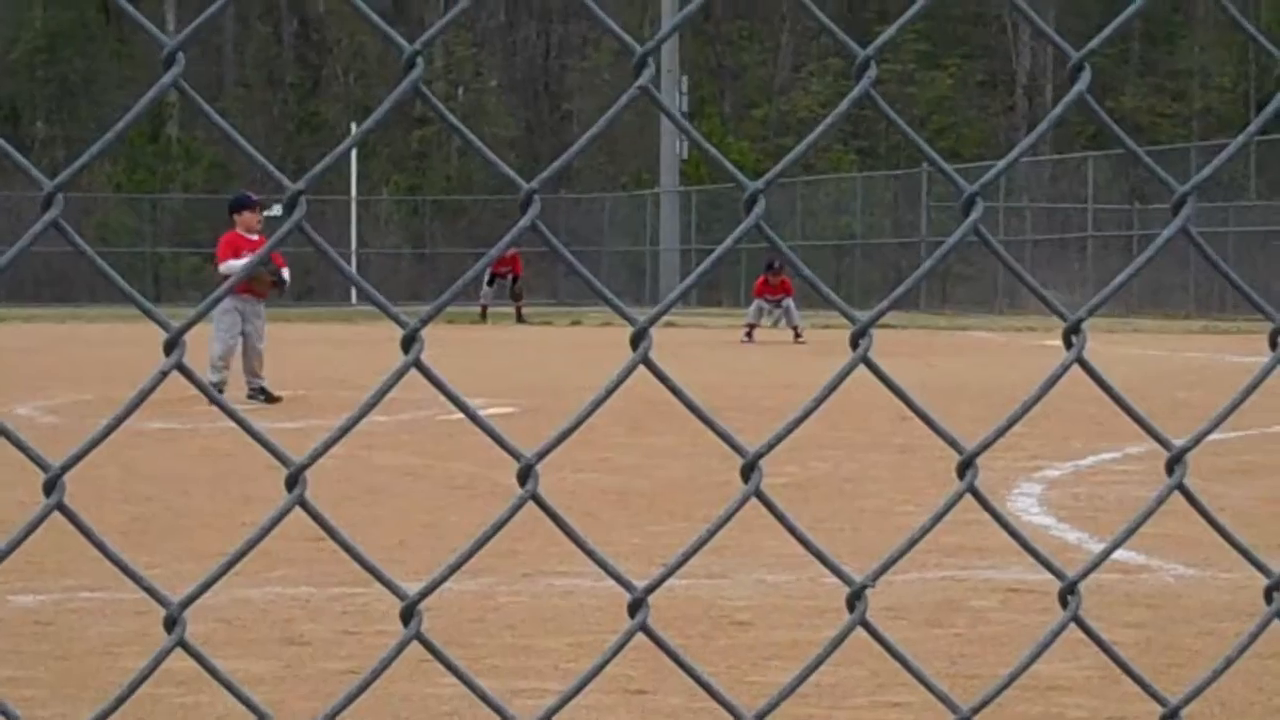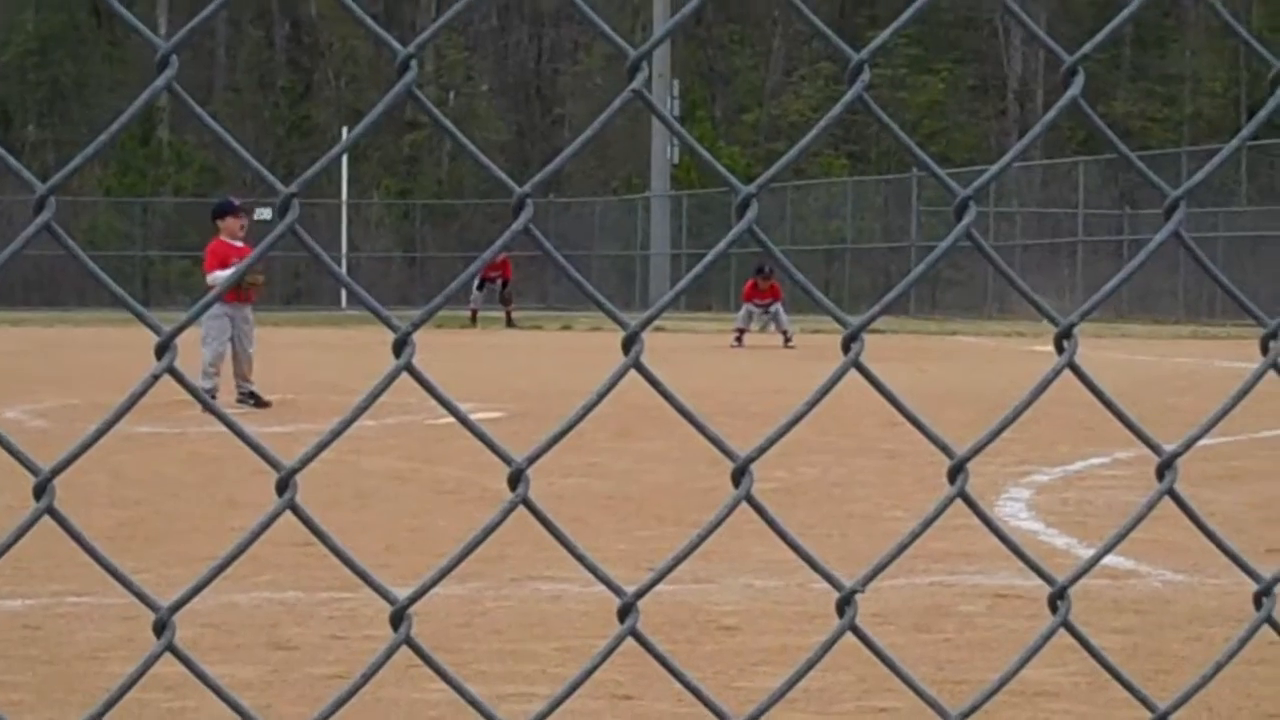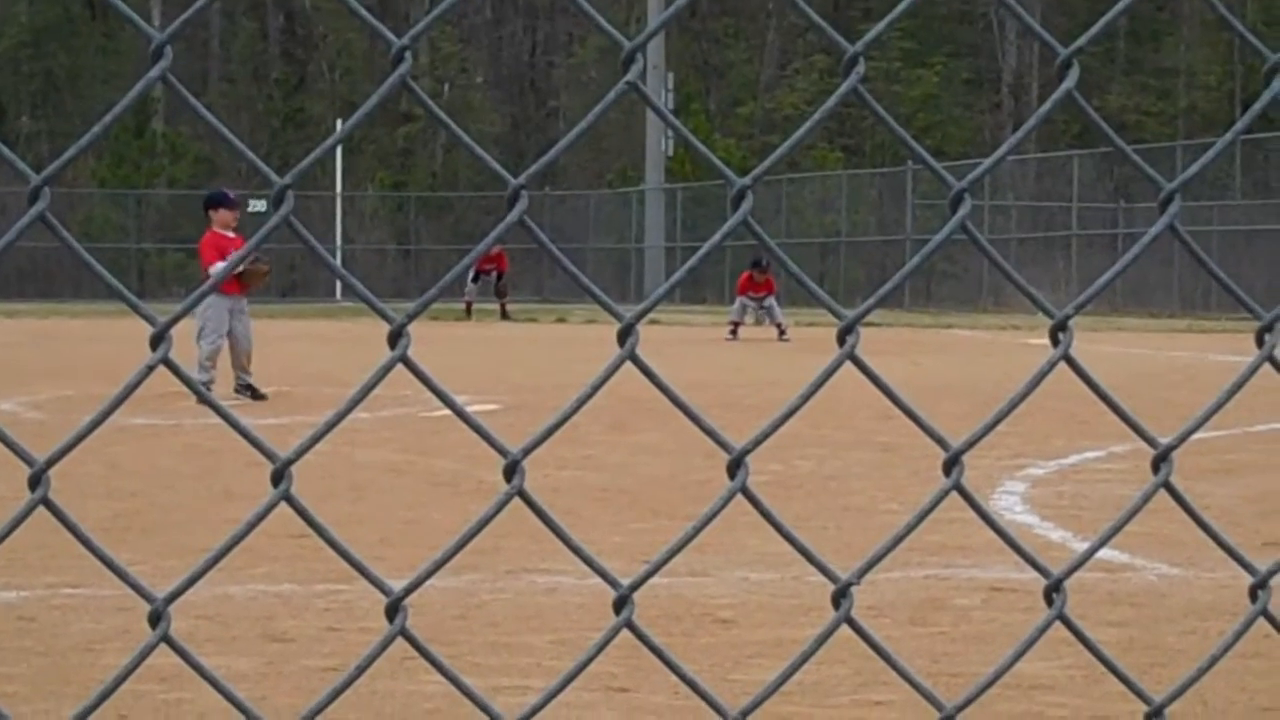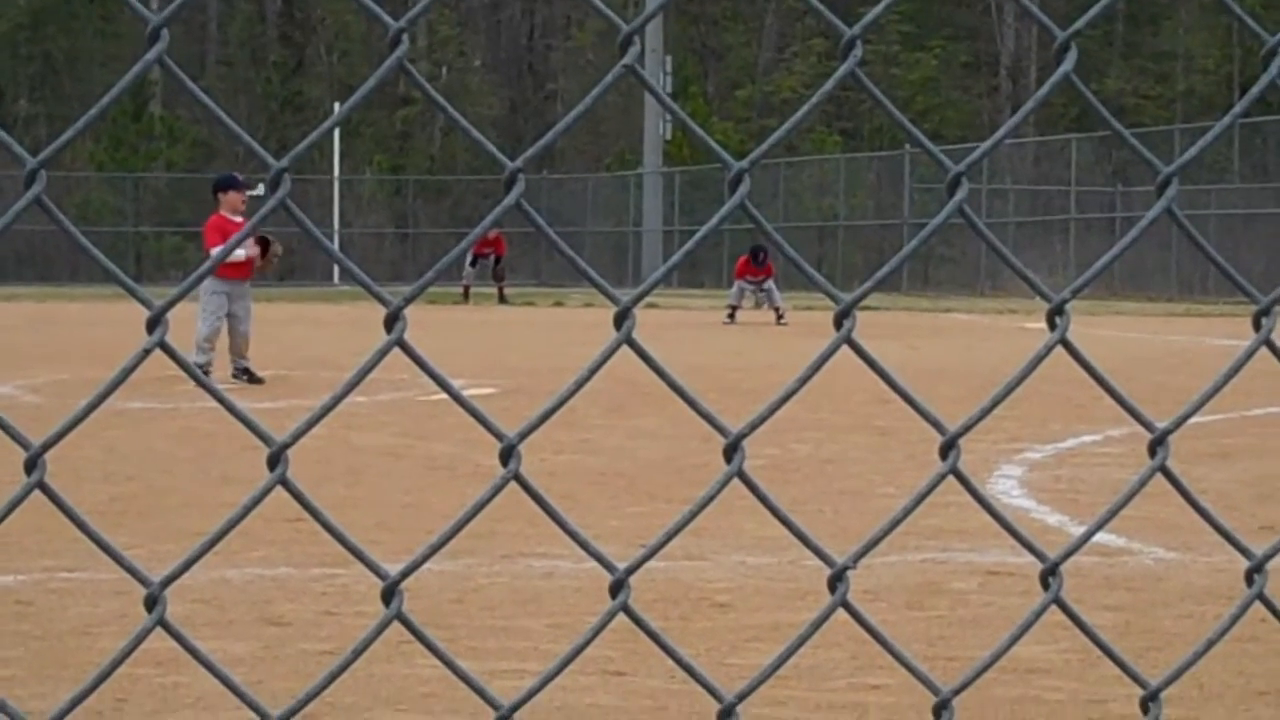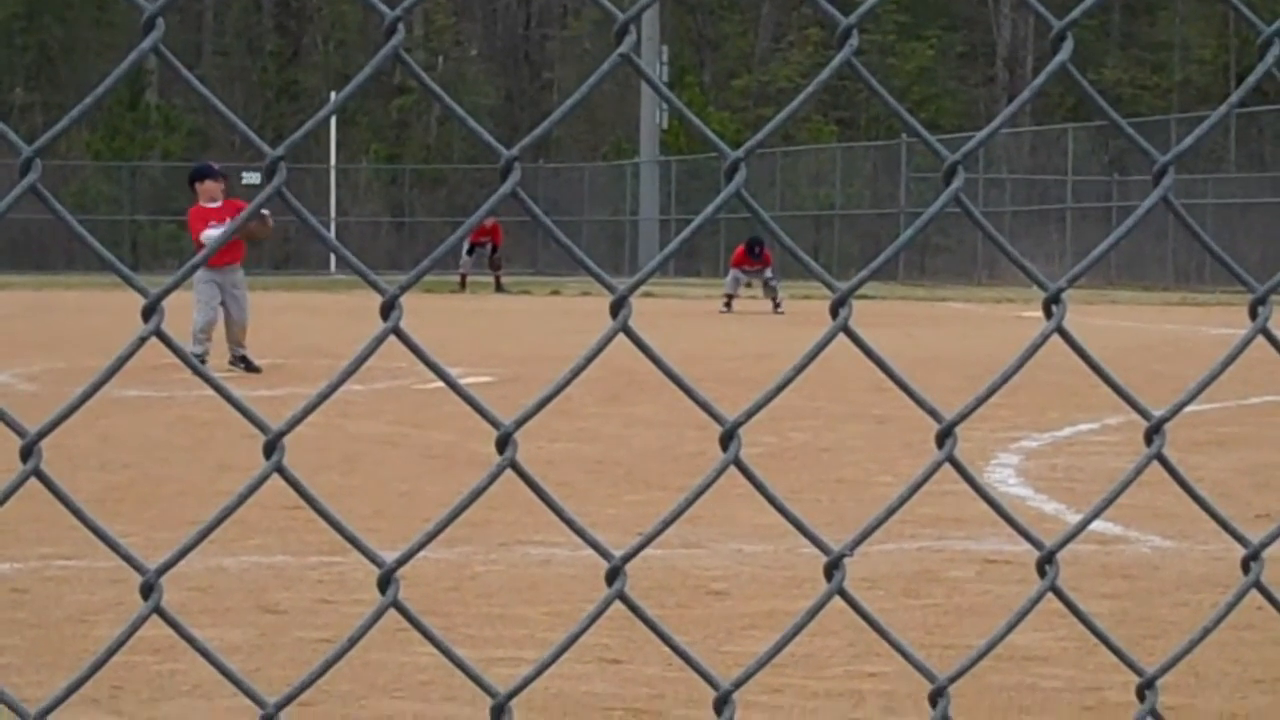
dt=0.3s
person 1, frame 1
left shoulder: (266, 244)
right shoulder: (228, 240)
left elbow: (283, 269)
right elbow: (224, 267)
left wrist: (281, 278)
right wrist: (251, 261)
left hip: (256, 302)
right hip: (230, 300)
left knee: (255, 347)
right knee: (224, 344)
left ankle: (256, 387)
right ankle: (216, 386)
person 1, frame 2
left shoulder: (246, 249)
right shoulder: (215, 248)
left elbow: (255, 275)
right elbow: (211, 277)
left wrist: (254, 278)
right wrist: (237, 272)
left hip: (243, 308)
right hip: (219, 307)
left knee: (245, 352)
right knee: (215, 350)
left ankle: (245, 392)
right ankle: (208, 393)
person 1, frame 3
left shoulder: (238, 239)
right shoulder: (209, 240)
right elbow: (215, 269)
left hip: (238, 299)
right hip: (216, 299)
left knee: (243, 343)
right knee: (211, 343)
left ankle: (243, 383)
right ankle: (203, 385)
person 1, frame 4
left shoulder: (246, 225)
right shoulder: (214, 223)
left elbow: (250, 252)
right elbow: (217, 252)
left wrist: (258, 254)
right wrist: (245, 254)
left hip: (242, 286)
right hip: (217, 284)
left knee: (242, 329)
right knee: (210, 327)
left ankle: (241, 368)
right ankle: (201, 369)
person 1, frame 5
left shoulder: (233, 206)
right shoulder: (196, 213)
right elbow: (207, 237)
left wrist: (263, 217)
left hip: (234, 271)
right hip: (208, 273)
left knee: (239, 316)
right knee: (205, 317)
left ankle: (238, 355)
right ankle: (198, 357)
